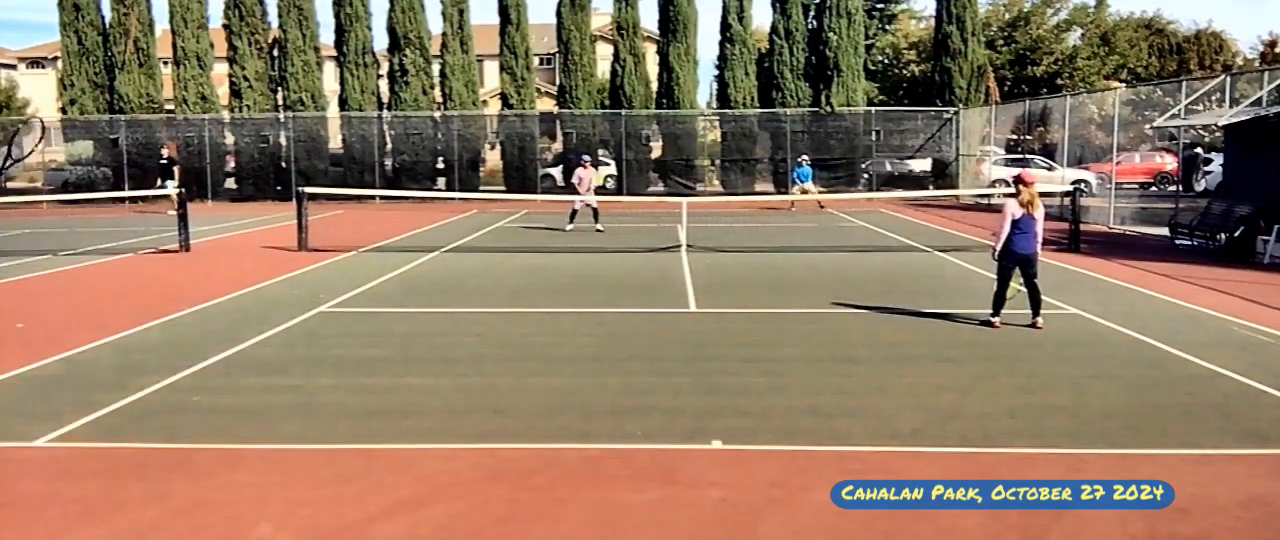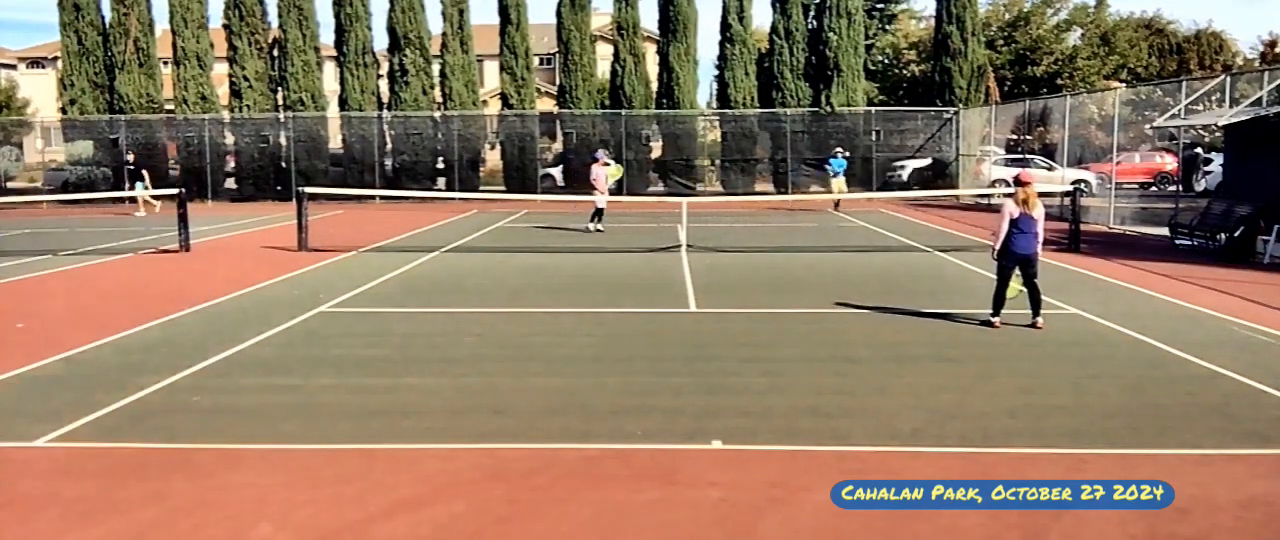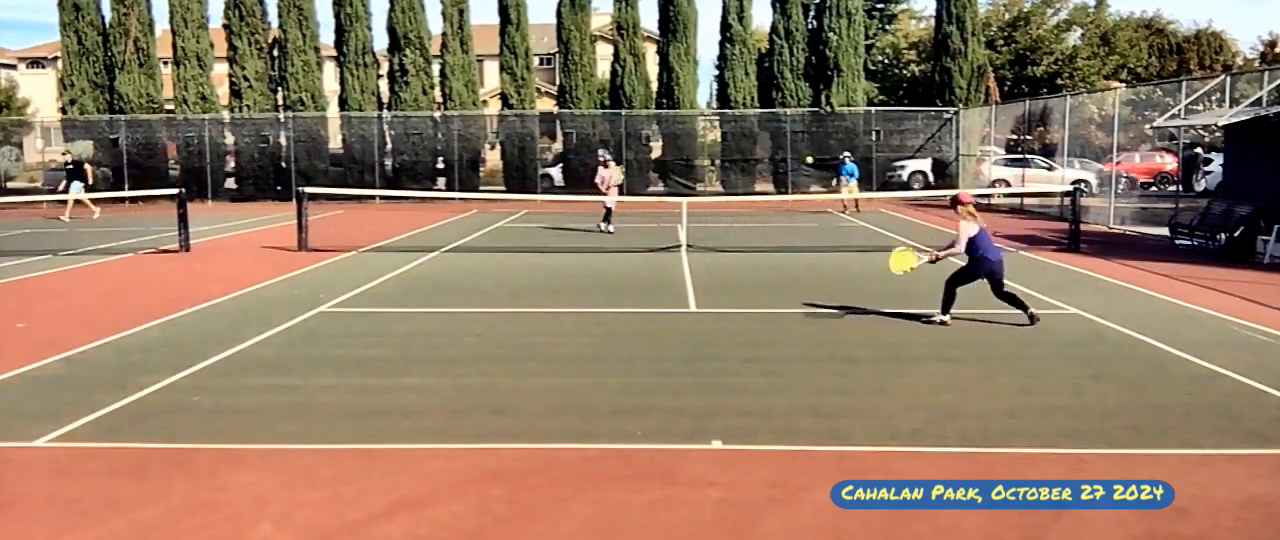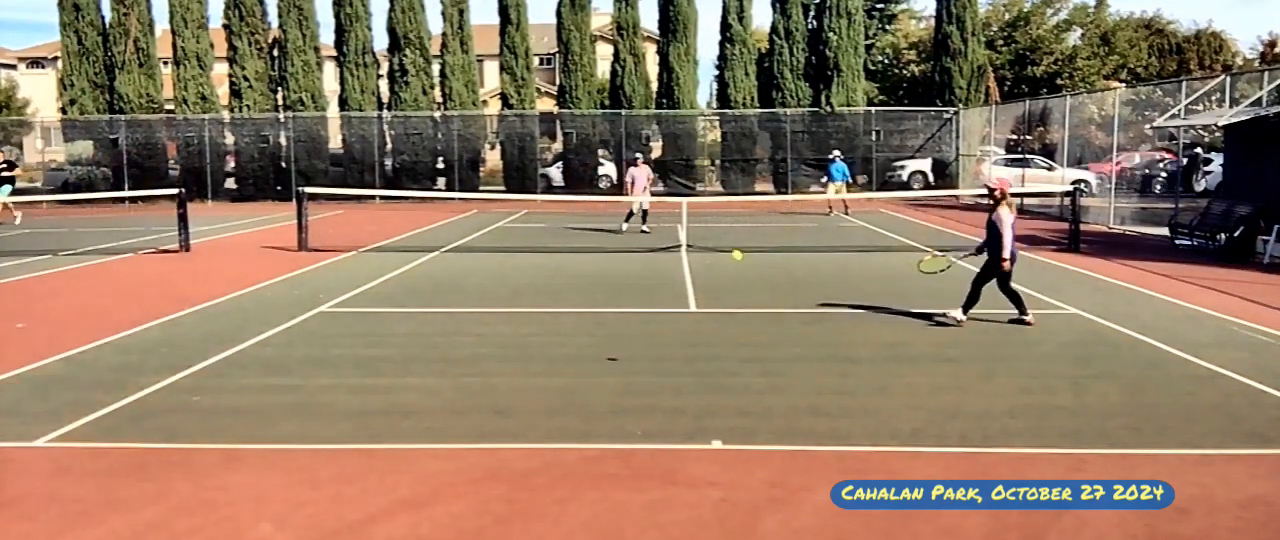
dt=0.7s
person 1, frame 1
left shoulder: (1011, 204)
right shoulder: (1038, 205)
left elbow: (1004, 229)
right elbow: (1039, 230)
left wrist: (996, 248)
right wrist: (1038, 248)
left hip: (1011, 250)
right hip: (1030, 251)
left knee: (1002, 284)
right knee: (1032, 284)
left ankle: (995, 318)
right ankle: (1037, 318)
person 1, frame 2
left shoulder: (1009, 204)
right shoulder: (1038, 205)
left elbow: (1002, 229)
right elbow: (1040, 231)
left wrist: (996, 247)
right wrist: (1038, 249)
left hip: (1011, 250)
right hip: (1030, 251)
left knee: (1002, 284)
right knee: (1032, 284)
left ankle: (995, 318)
right ankle: (1037, 319)
person 1, frame 3
left shoulder: (963, 223)
right shoulder: (972, 219)
left elbow: (959, 249)
right elbow: (958, 242)
left wrist: (940, 254)
right wrist: (940, 252)
left hip: (982, 262)
right hip: (995, 260)
left knee: (951, 283)
right knee: (999, 292)
left ankle: (944, 316)
right ankle: (1029, 311)
person 1, frame 4
left shoulder: (1002, 210)
right shoulder: (999, 208)
left elbow: (1007, 235)
left wrist: (1005, 258)
right wrist: (983, 245)
left hip: (1000, 256)
right hip: (1001, 255)
left knee: (977, 284)
right knee: (1005, 287)
left ankle: (962, 314)
right ankle: (1025, 315)
